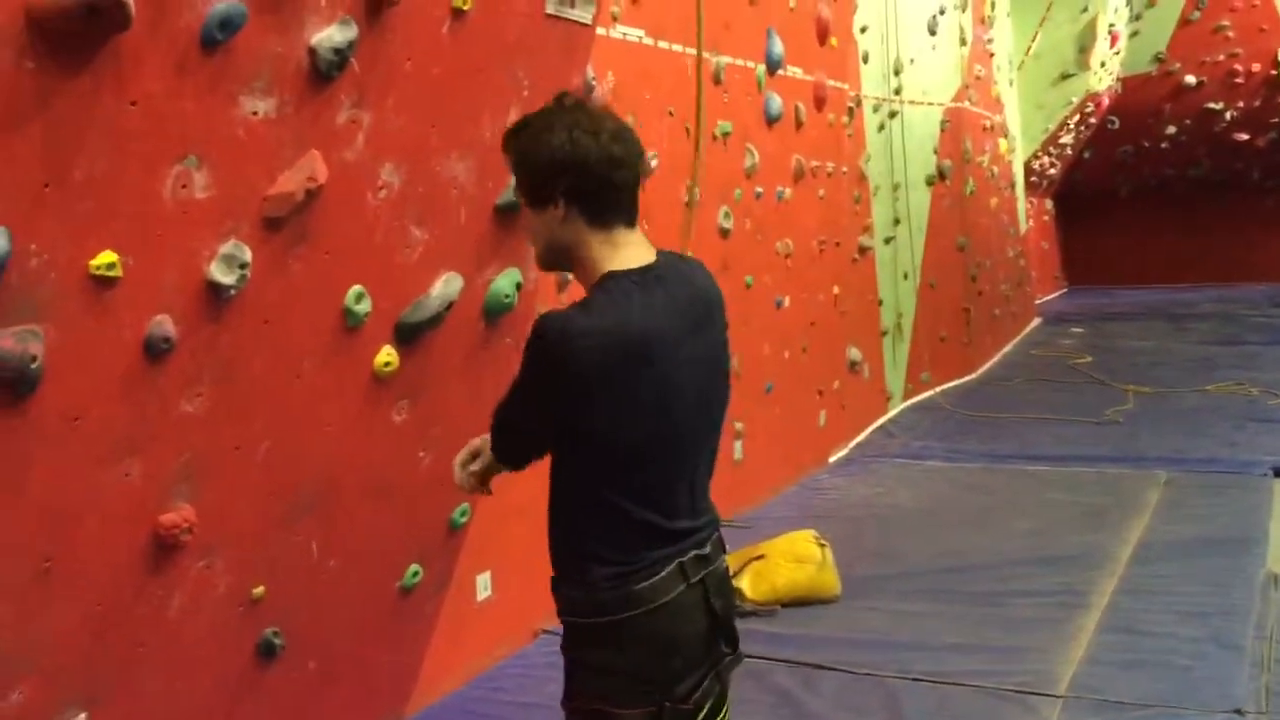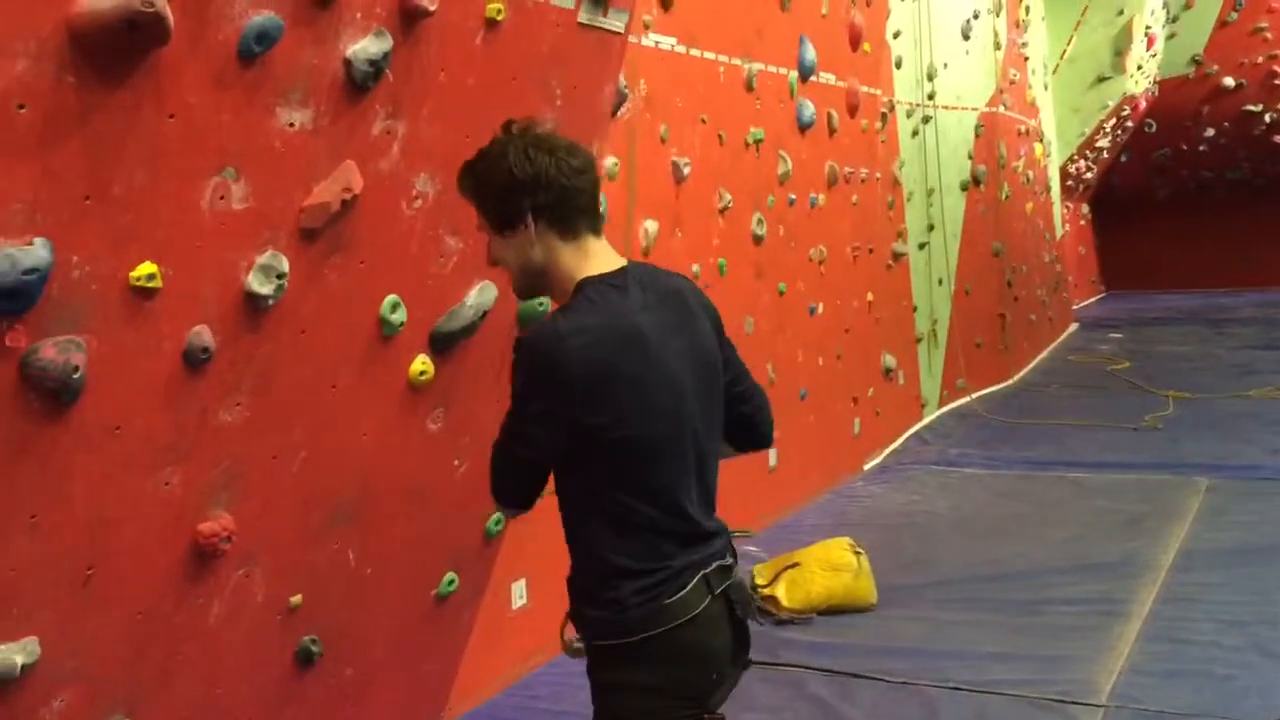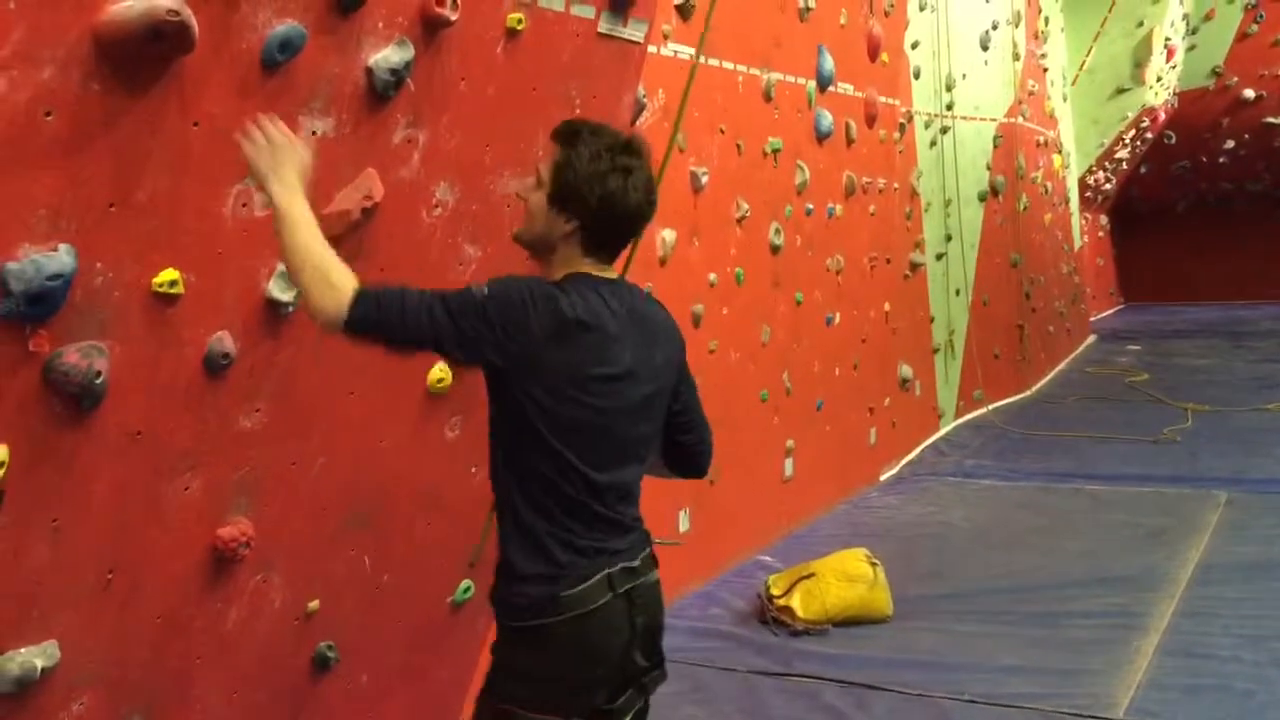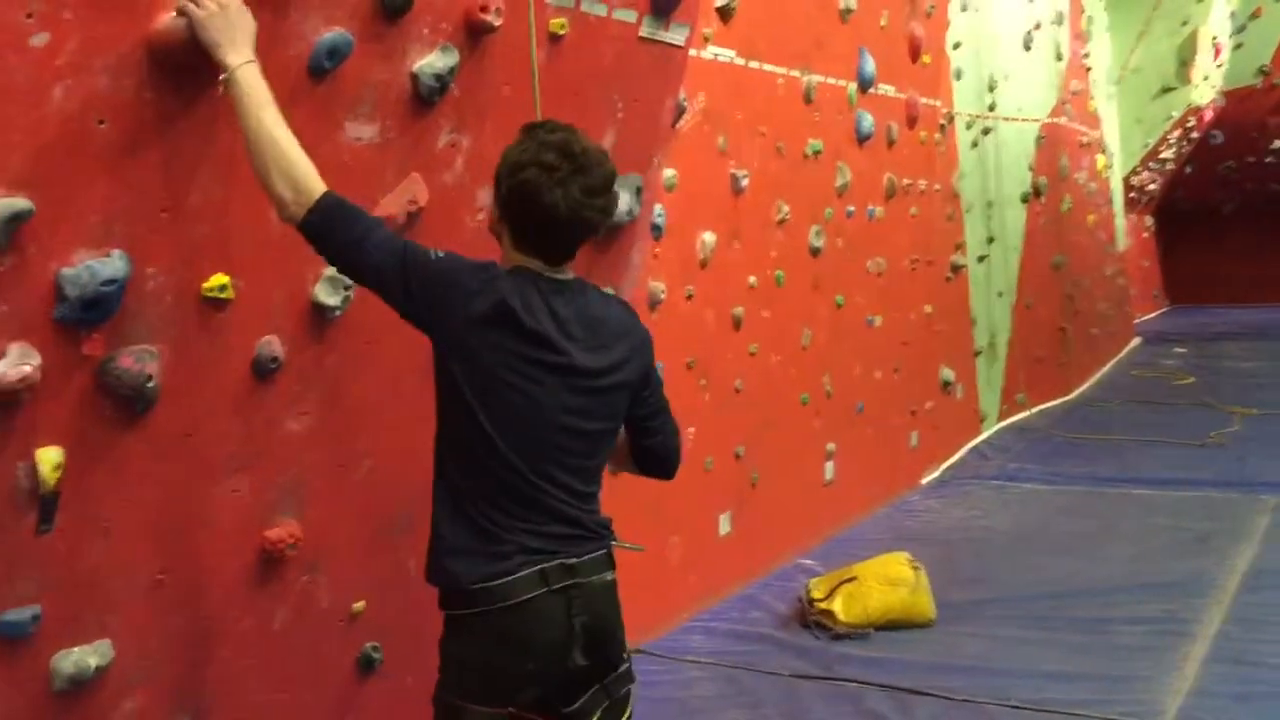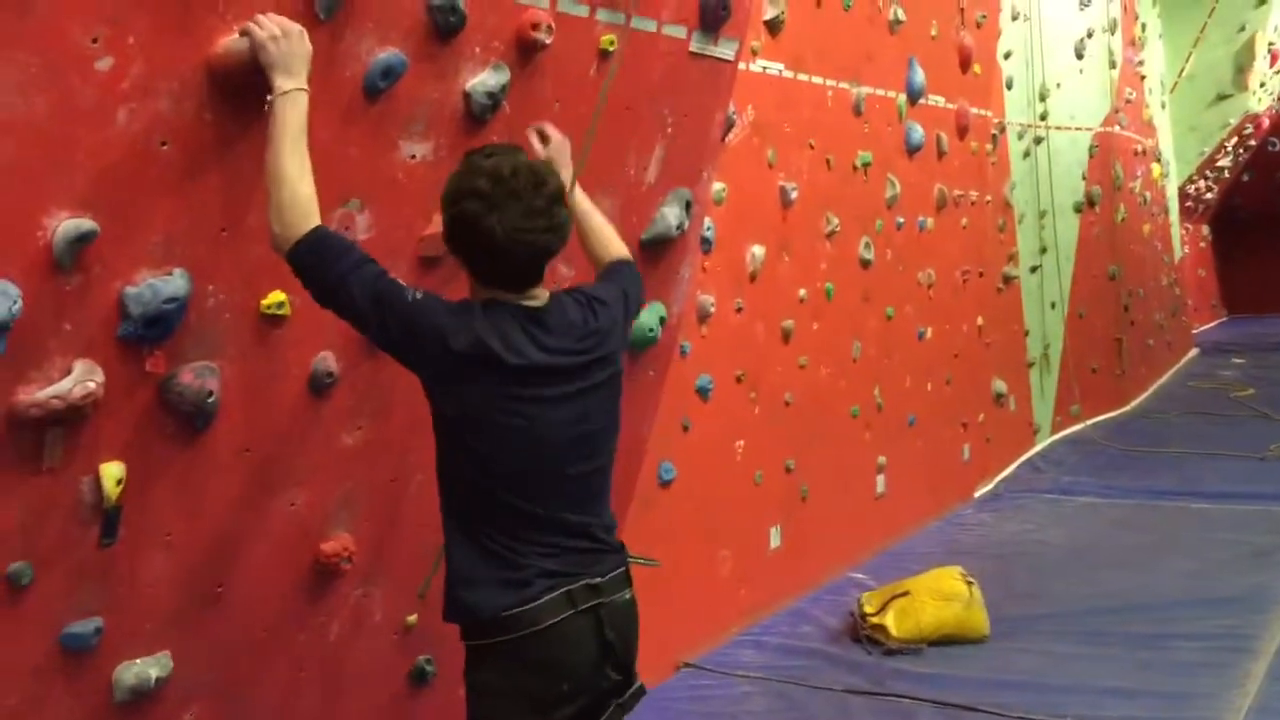
dt=0.5s
person 1, frame 1
left shoulder: (573, 339)
right shoulder: (698, 285)
left elbow: (515, 446)
right wrist: (507, 441)
left hip: (626, 620)
right hip: (702, 589)
person 1, frame 2
left shoulder: (558, 345)
right shoulder: (682, 297)
left elbow: (511, 493)
right elbow: (754, 429)
left hip: (650, 633)
right hip: (711, 600)
person 1, frame 3
left shoulder: (523, 313)
right shoulder: (658, 326)
left elbow: (341, 307)
right elbow: (694, 457)
left wrist: (283, 186)
left hip: (558, 622)
right hip: (633, 601)
person 1, frame 4
left shoulder: (467, 299)
right shoulder: (621, 328)
left elbow: (299, 198)
right elbow: (662, 457)
left wrist: (238, 59)
left hip: (502, 616)
right hip: (591, 598)
person 1, frame 5
left shoulder: (449, 340)
right shoulder: (593, 323)
left elbow: (294, 232)
right elbow: (624, 264)
left wrist: (289, 84)
right wrist: (565, 177)
left hip: (524, 639)
right hip: (609, 613)
